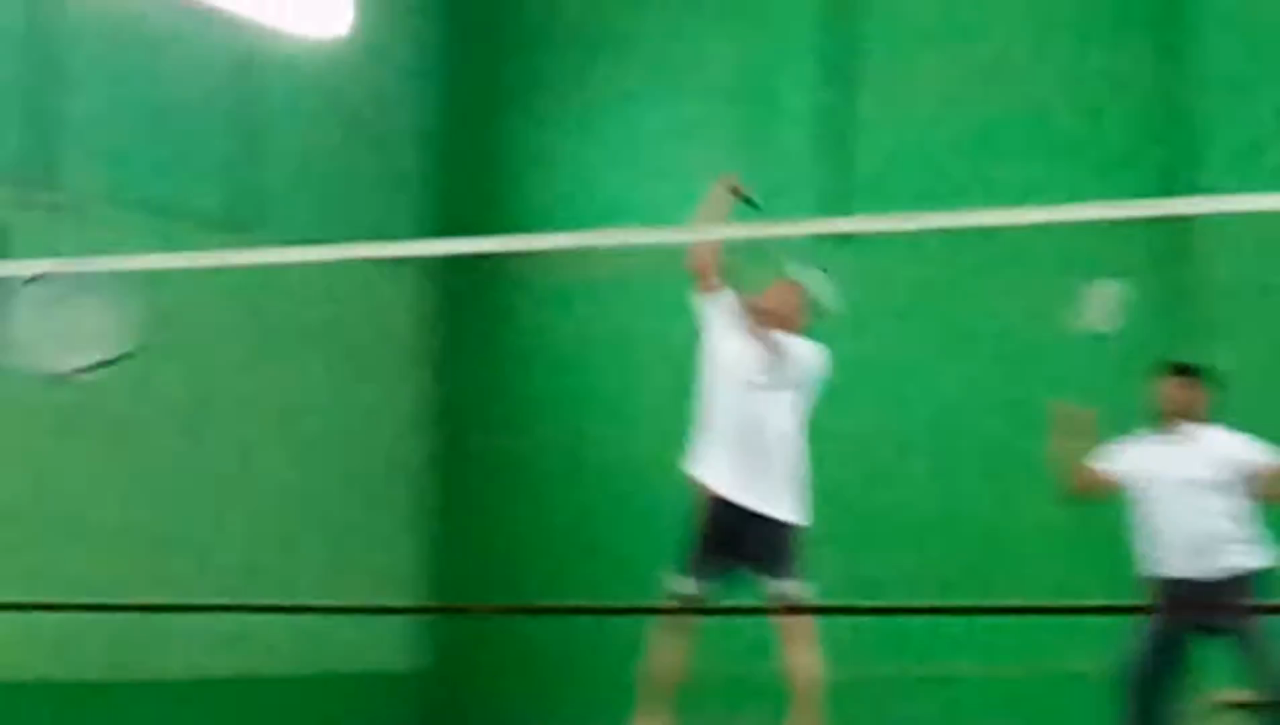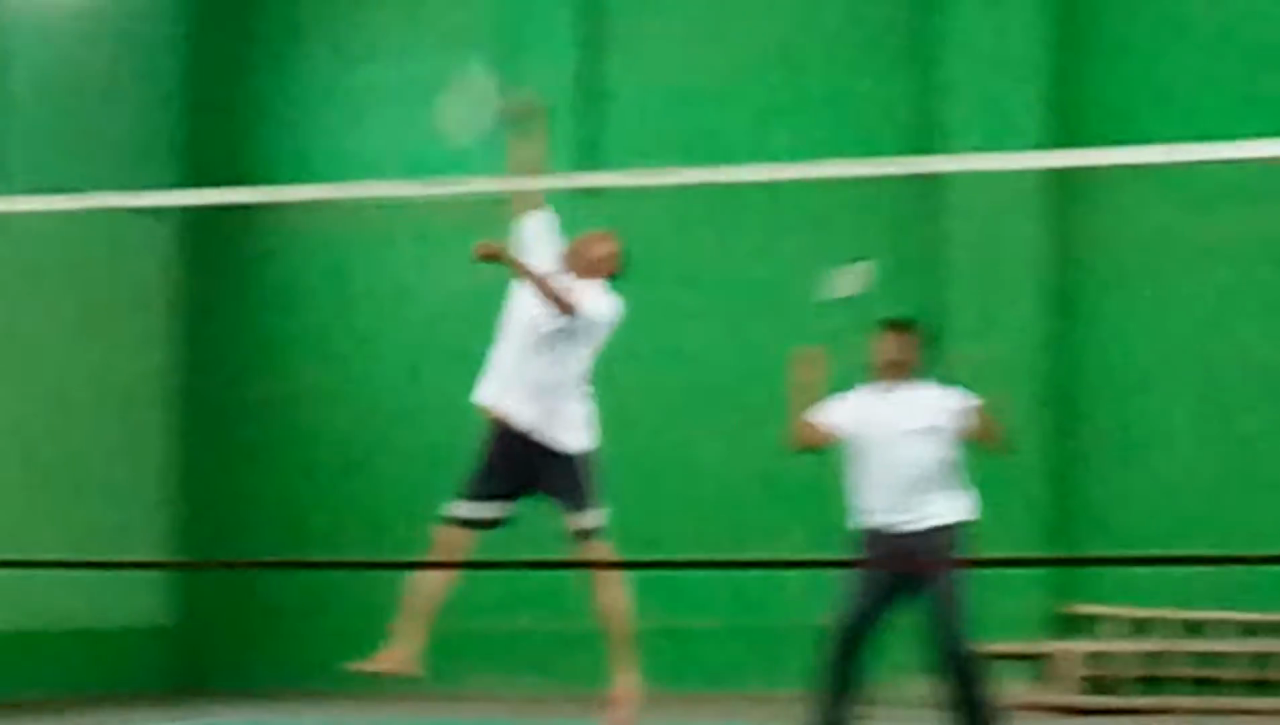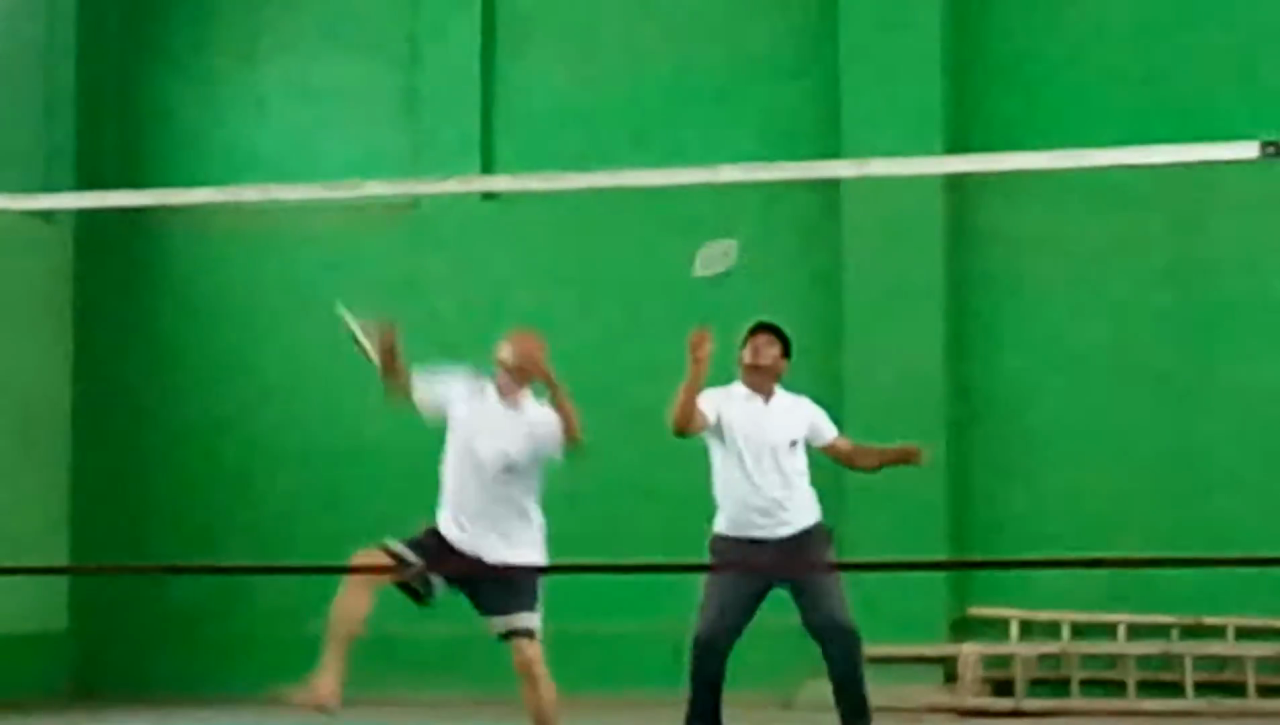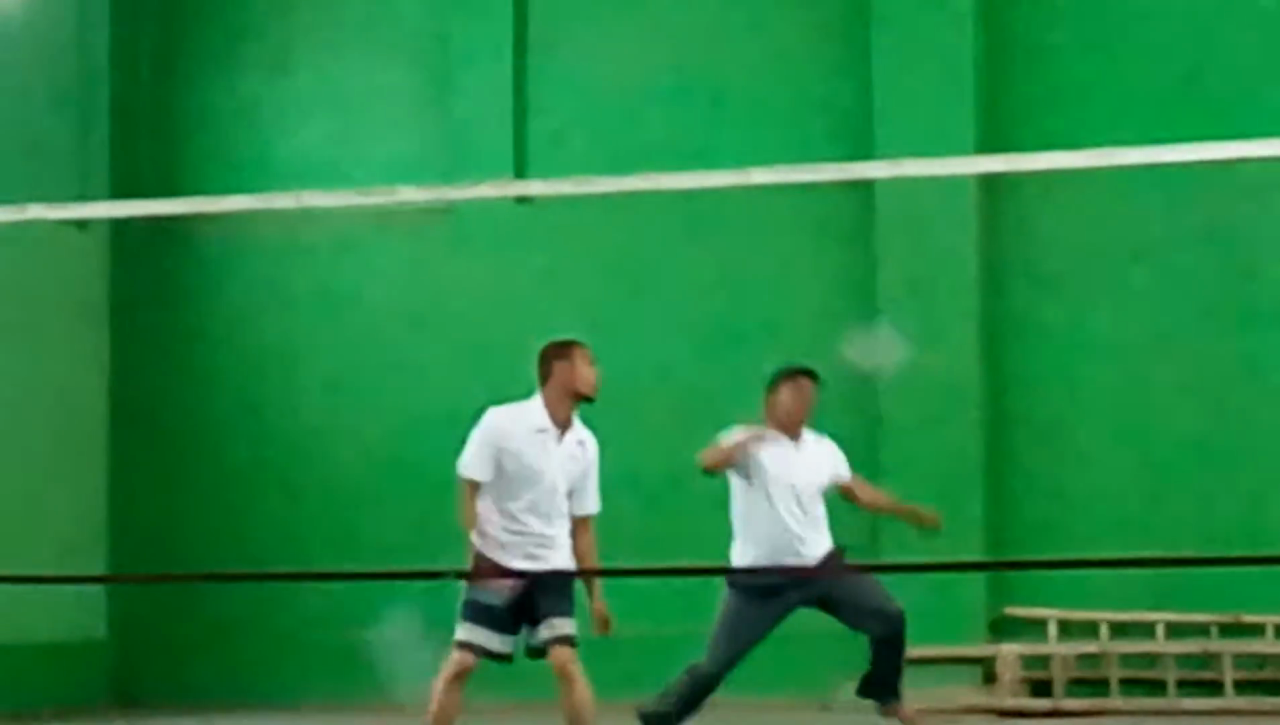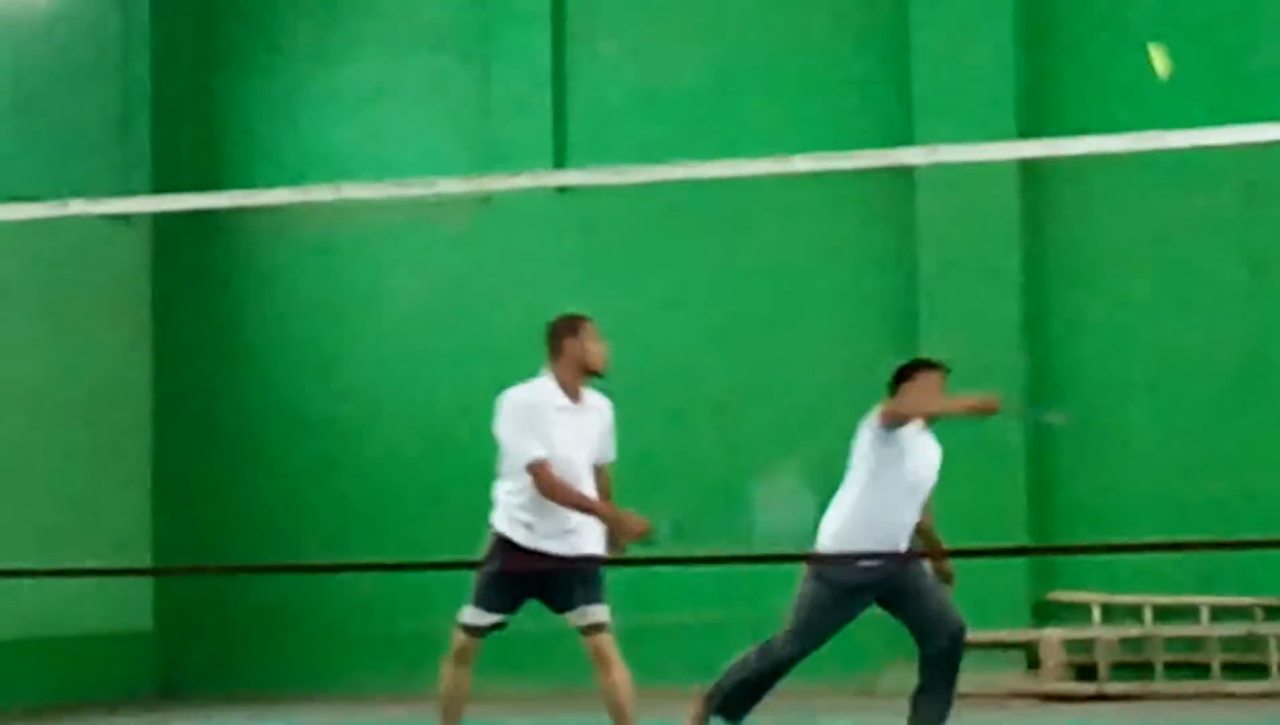
dt=0.2s
person 1, frame 1
left shoulder: (808, 356)
right shoulder: (724, 325)
left elbow: (779, 352)
right elbow: (700, 259)
right wrist: (720, 197)
left hip: (774, 504)
right hip: (720, 496)
left knee: (793, 623)
right knee: (678, 614)
person 1, frame 2
left shoulder: (600, 305)
right shoulder: (541, 255)
left elbow: (567, 306)
right elbow: (528, 191)
left wrist: (512, 263)
right wrist: (531, 124)
left hip: (562, 441)
right hip: (509, 432)
left knee: (600, 557)
right knee: (449, 541)
right ankle: (404, 649)
person 1, frame 3
left shoulder: (541, 421)
right shoulder: (464, 389)
left elbow: (573, 439)
right elbow: (402, 388)
left wrist: (551, 379)
right wrist: (389, 353)
left hip: (512, 558)
right hip: (451, 541)
left knee: (527, 661)
right knee: (366, 567)
right ankle: (327, 684)
person 1, frame 4
left shoulder: (585, 444)
right shoulder: (499, 423)
left elbow: (582, 527)
right elbow: (470, 495)
left wrist: (596, 596)
right wrist: (482, 554)
left hip: (551, 570)
right hip: (497, 563)
left knee: (565, 664)
right knee: (459, 666)
person 1, frame 5
left shoulder: (600, 408)
right shoulder: (519, 403)
right elbow: (546, 483)
left wrist: (614, 528)
right wrist: (615, 518)
left hip: (576, 549)
right hip: (518, 543)
left knee: (603, 649)
right knee: (462, 646)
person 2, frame 1
left shoulder: (1229, 445)
right shoulder: (1133, 453)
right elbow: (1080, 485)
right wrist: (1067, 434)
left hip: (1233, 581)
right hip: (1175, 588)
right knee: (1146, 681)
person 2, frame 2
left shoulder: (945, 400)
right shoulder: (849, 406)
left elbow: (991, 435)
right elbow: (804, 440)
left wrist: (987, 423)
right wrist: (805, 384)
left hip: (936, 536)
right hip: (882, 540)
left knee: (952, 643)
right knee: (849, 634)
person 2, frame 3
left shoulder: (803, 410)
right shoulder: (716, 401)
left elbow: (851, 454)
right elbow: (681, 425)
left wrist: (897, 454)
right wrist: (696, 369)
left hip: (802, 541)
right hip: (738, 546)
left knee: (840, 633)
right knee: (711, 639)
person 2, frame 4
left shoulder: (824, 449)
right shoulder: (745, 441)
left elbow: (860, 492)
right elbow: (708, 463)
left wrist: (911, 512)
right wrist: (749, 438)
left hip: (820, 567)
right hip: (758, 577)
left knee: (888, 618)
right knee: (717, 663)
left ankle: (884, 692)
person 2, frame 5
left shoulder: (931, 448)
right shoulder: (886, 420)
right elbow: (897, 412)
left wrist: (938, 554)
right wrist: (969, 405)
left hip: (893, 562)
right hip: (843, 562)
left knee: (947, 632)
right knee: (789, 649)
